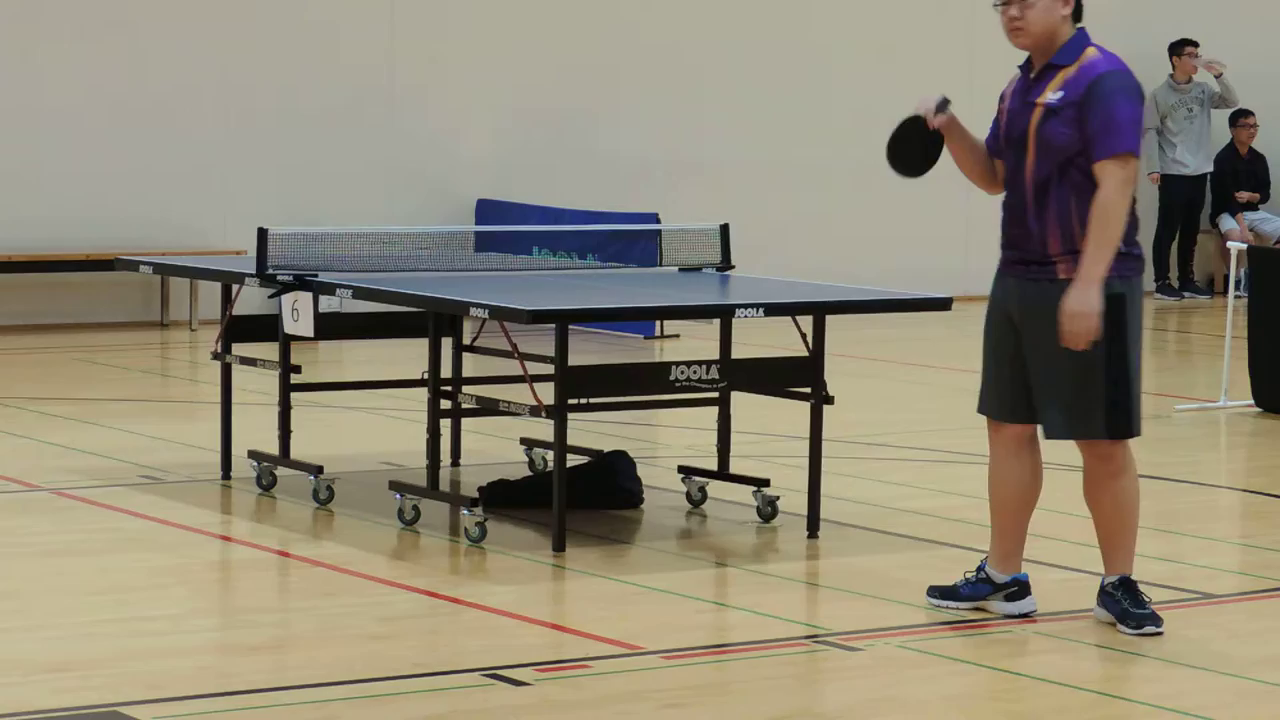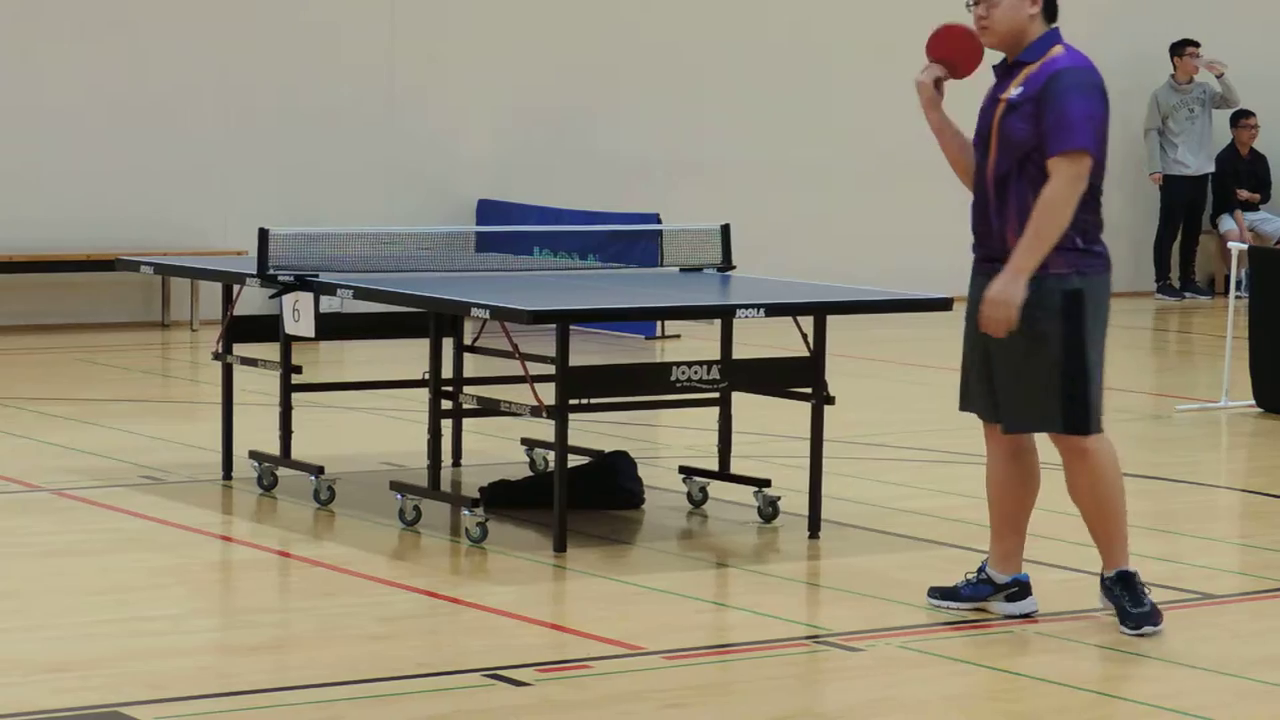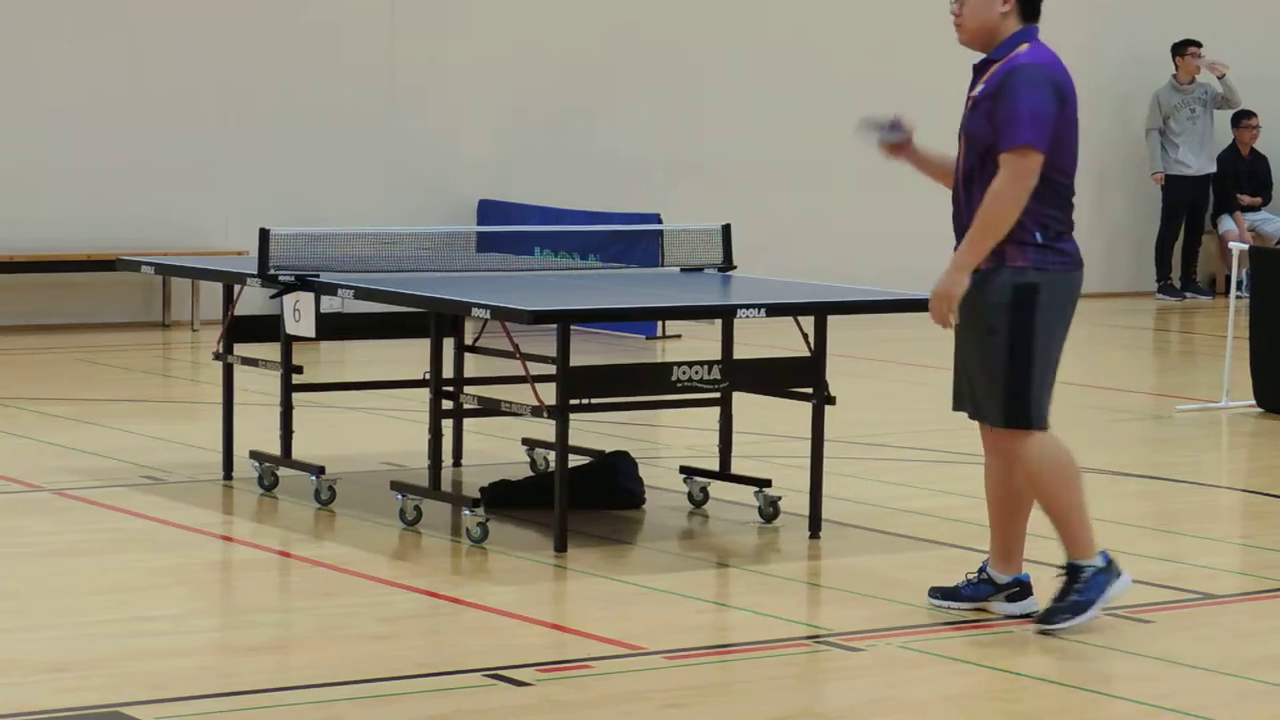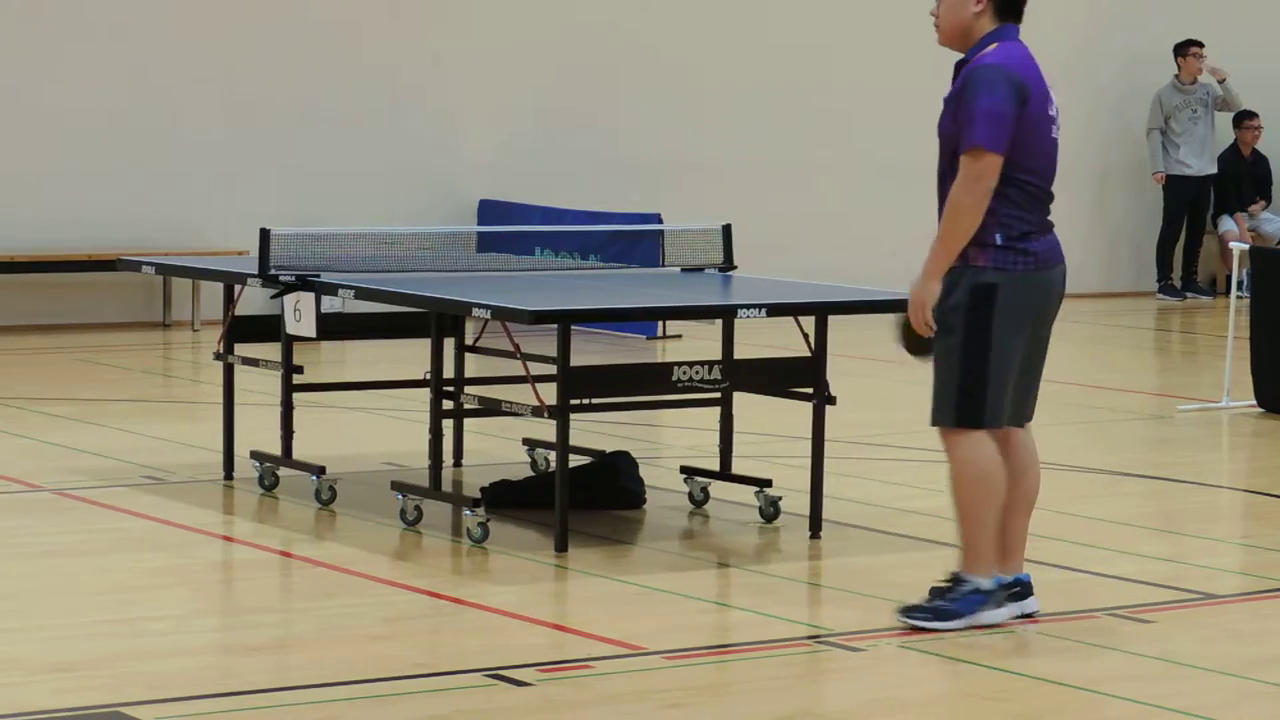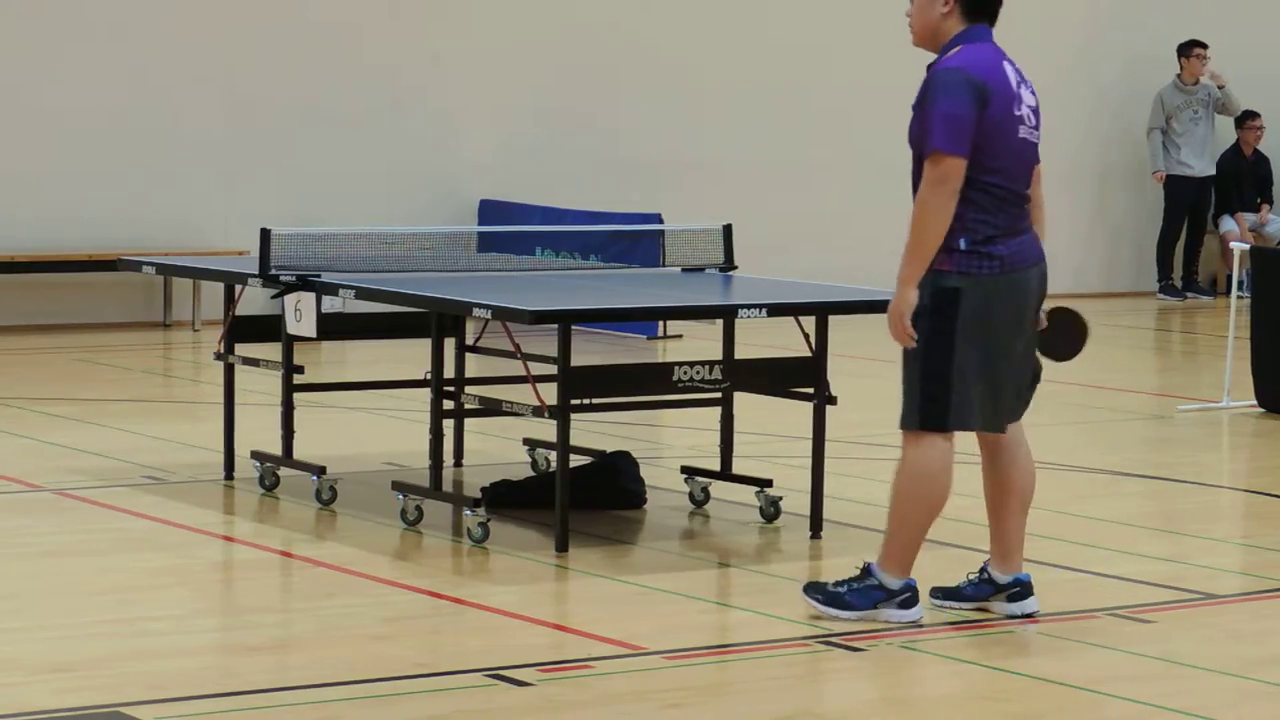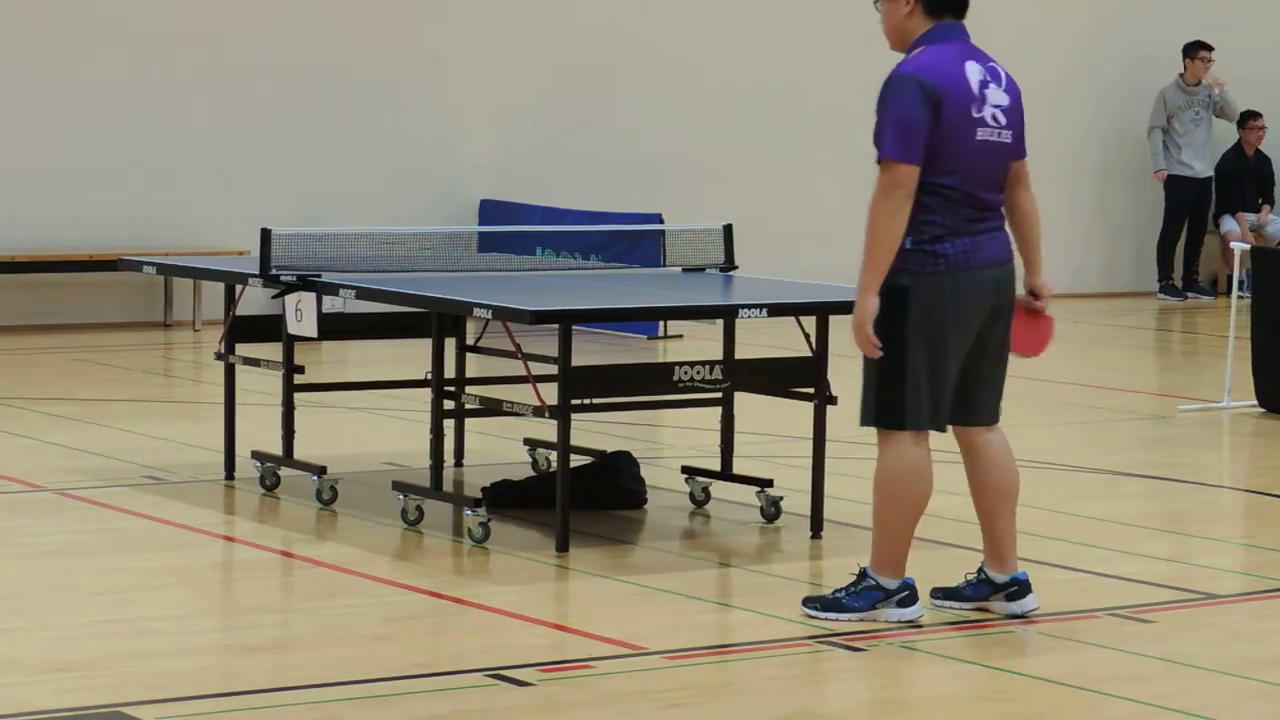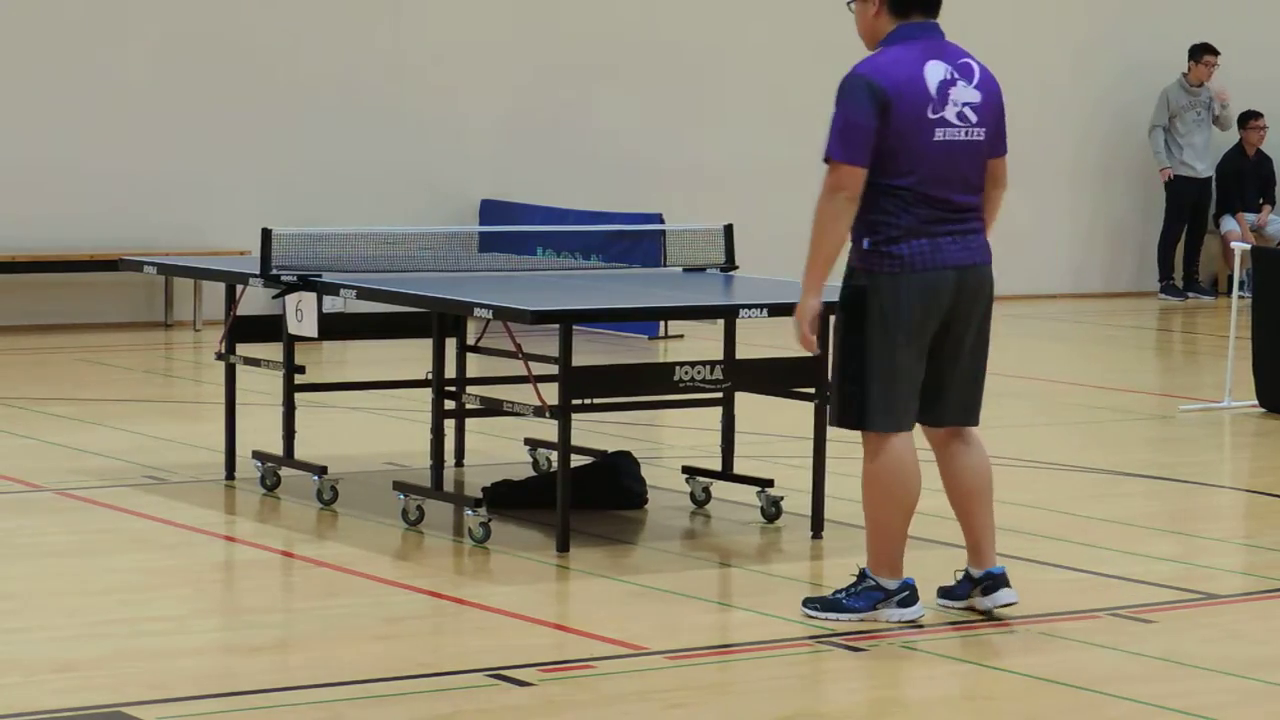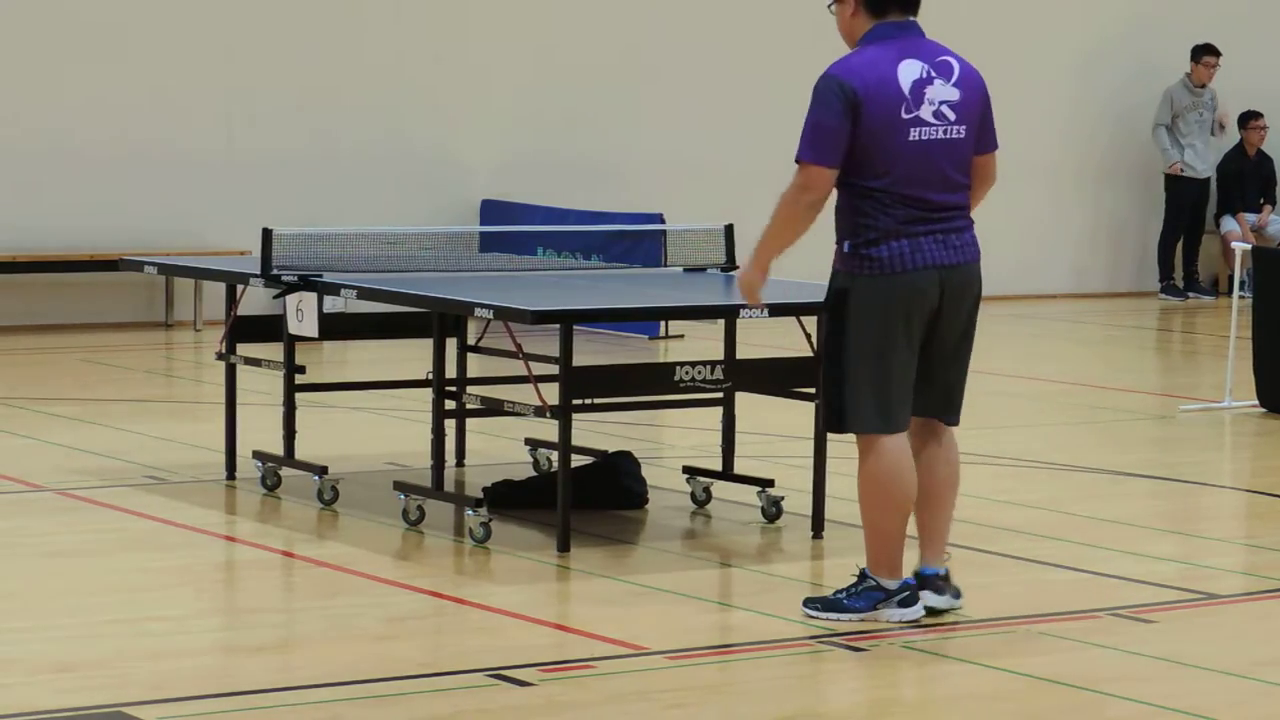
dt=0.2s
person 1, frame 1
left shoulder: (1105, 79)
right shoulder: (1020, 86)
left elbow: (1114, 186)
right elbow: (995, 177)
left wrist: (1087, 284)
right wrist: (952, 136)
left hip: (1091, 289)
right hip: (1019, 281)
left knee: (1103, 441)
right knee: (1009, 428)
left ankle: (1119, 583)
right ankle: (1003, 576)
person 1, frame 2
left shoulder: (1068, 75)
right shoulder: (1008, 81)
left elbow: (1066, 183)
right elbow: (982, 177)
left wrist: (1015, 275)
right wrist: (934, 112)
left hip: (1059, 282)
right hip: (1006, 279)
left knee: (1075, 432)
right knee: (1003, 428)
left ankle: (1120, 575)
right ankle: (1004, 576)
person 1, frame 3
left shoulder: (1029, 71)
right shoulder: (1000, 74)
left elbow: (1018, 181)
left wrist: (958, 268)
right wrist: (915, 156)
left hip: (1025, 273)
right hip: (1007, 274)
left knee: (1018, 427)
right knee: (1001, 426)
left ankle: (1091, 563)
right ankle: (1005, 575)
person 1, frame 4
left shoulder: (990, 71)
right shoulder: (1008, 68)
left elbow: (977, 183)
left wrist: (931, 276)
right wrist: (946, 268)
left hip: (995, 272)
right hip: (1027, 269)
left knee: (967, 425)
right knee: (1004, 425)
left ankle: (982, 581)
right ankle: (1005, 571)
person 1, frame 5
left shoulder: (955, 75)
right shoulder: (1010, 74)
left elbow: (942, 186)
left wrist: (908, 284)
right wrist: (1038, 279)
left hip: (967, 276)
right hip: (1017, 268)
left knee: (929, 430)
right knee: (999, 426)
left ankle: (890, 583)
right ankle: (1007, 577)
person 1, frame 6
left shoulder: (914, 76)
right shoulder: (999, 78)
left elbow: (896, 191)
right elbow: (1019, 186)
left wrist: (868, 290)
right wrist: (1034, 269)
left hip: (929, 274)
right hip: (991, 269)
left knee: (905, 430)
right knee: (979, 425)
left ankle: (888, 584)
right ankle: (1006, 576)
person 1, frame 7
left shoulder: (872, 78)
right shoulder: (978, 76)
left elbow: (843, 190)
right elbow: (995, 181)
left wrist: (811, 289)
left hip: (895, 272)
right hip: (969, 268)
left knee: (887, 430)
right knee: (954, 426)
left ankle: (886, 585)
right ankle: (986, 573)
person 1, frame 8
left shoulder: (847, 78)
right shoulder: (964, 74)
left elbow: (811, 189)
right elbow: (984, 175)
left wrist: (760, 261)
left hip: (879, 273)
right hip: (957, 266)
left knee: (883, 430)
right knee: (931, 424)
left ankle: (887, 585)
right ankle: (933, 571)
person 2, frame 1
left shoulder: (1203, 91)
right shoulder: (1160, 94)
left elbow: (1232, 102)
right elbow: (1150, 132)
left wrist: (1219, 76)
right wrist: (1153, 167)
left hip: (1199, 171)
right hip: (1172, 172)
left knee: (1191, 229)
right knee: (1168, 228)
left ankle: (1186, 280)
right ankle: (1162, 283)
person 2, frame 2
left shoulder: (1204, 91)
right shoulder: (1161, 94)
left elbow: (1233, 102)
right elbow: (1151, 133)
left wrist: (1220, 76)
right wrist: (1155, 168)
left hip: (1201, 172)
right hip: (1174, 173)
left knee: (1193, 230)
right knee: (1169, 229)
left ankle: (1188, 281)
right ankle: (1163, 283)
person 2, frame 3
left shoulder: (1206, 91)
right shoulder: (1162, 95)
left elbow: (1235, 103)
right elbow: (1153, 133)
left wrist: (1222, 76)
right wrist: (1156, 168)
left hip: (1203, 172)
right hip: (1175, 173)
left knee: (1195, 230)
right knee: (1171, 229)
left ankle: (1189, 281)
right ankle: (1164, 283)
person 2, frame 4
left shoulder: (1208, 91)
right shoulder: (1164, 95)
left elbow: (1236, 106)
right elbow: (1154, 132)
left wrist: (1222, 80)
right wrist: (1157, 167)
left hip: (1204, 172)
right hip: (1176, 173)
left knee: (1197, 230)
right knee: (1172, 229)
left ankle: (1190, 281)
right ankle: (1164, 283)
person 2, frame 5
left shoulder: (1209, 92)
right shoulder: (1166, 94)
left elbow: (1234, 111)
right elbow: (1154, 131)
left wrist: (1222, 86)
right wrist: (1158, 165)
left hip: (1205, 173)
right hip: (1177, 173)
left knee: (1198, 230)
right knee: (1172, 229)
left ankle: (1190, 281)
right ankle: (1165, 283)
person 2, frame 6
left shoulder: (1210, 92)
right shoulder: (1167, 93)
left elbow: (1232, 117)
right elbow: (1155, 130)
left wrist: (1223, 93)
right wrist: (1159, 164)
left hip: (1204, 173)
right hip: (1178, 173)
left knee: (1198, 230)
right knee: (1173, 229)
left ankle: (1191, 281)
right ankle: (1165, 283)
person 2, frame 7
left shoulder: (1210, 94)
right shoulder: (1170, 93)
left elbow: (1224, 126)
right elbow: (1156, 129)
left wrist: (1223, 108)
right wrist: (1163, 162)
left hip: (1204, 173)
right hip: (1179, 173)
left knee: (1198, 230)
right knee: (1173, 228)
left ankle: (1191, 281)
right ankle: (1166, 282)
person 2, frame 8
left shoulder: (1211, 95)
right shoulder: (1173, 92)
left elbow: (1210, 130)
right elbow: (1159, 128)
left wrist: (1220, 125)
right wrist: (1171, 158)
left hip: (1204, 172)
right hip: (1179, 173)
left knee: (1196, 230)
right knee: (1174, 229)
left ankle: (1191, 281)
right ankle: (1166, 283)
person 3, frame 1
left shoulder: (1259, 159)
right shoulder: (1223, 159)
left elbow: (1265, 194)
right elbow: (1228, 198)
left wrist: (1249, 196)
right wrist: (1244, 230)
left hip: (1253, 212)
right hip: (1227, 213)
right knee: (1234, 236)
right ankle: (1233, 279)
person 3, frame 2
left shoulder: (1260, 159)
right shoulder: (1224, 159)
right elbow: (1228, 198)
left wrist: (1249, 196)
right wrist: (1243, 229)
left hip: (1254, 212)
right hip: (1228, 212)
right knee: (1232, 236)
person 3, frame 3
left shoulder: (1261, 160)
right shoulder: (1225, 159)
right elbow: (1228, 199)
left wrist: (1252, 200)
right wrist: (1243, 230)
left hip: (1255, 212)
right hip: (1228, 213)
right knee: (1230, 237)
right ankle: (1234, 280)
person 3, frame 4
left shoulder: (1262, 160)
right shoulder: (1226, 160)
right elbow: (1228, 199)
left wrist: (1260, 206)
right wrist: (1243, 230)
left hip: (1255, 213)
right hip: (1229, 213)
right knee: (1229, 237)
right ankle: (1234, 280)
person 3, frame 5
left shoulder: (1263, 160)
right shoulder: (1227, 160)
right elbow: (1229, 199)
left wrist: (1264, 211)
right wrist: (1244, 230)
left hip: (1256, 213)
right hip: (1230, 214)
right knee: (1231, 237)
right ankle: (1234, 280)
person 3, frame 6
left shoulder: (1265, 161)
right shoulder: (1229, 160)
left elbow: (1269, 195)
right elbow: (1230, 199)
left wrist: (1264, 213)
right wrist: (1245, 230)
left hip: (1257, 213)
right hip: (1231, 213)
right knee: (1232, 237)
right ankle: (1235, 280)
person 3, frame 7
right shoulder: (1229, 160)
right elbow: (1231, 199)
left wrist: (1265, 213)
right wrist: (1246, 230)
left hip: (1258, 213)
right hip: (1231, 213)
right knee: (1232, 237)
right ankle: (1235, 280)
person 3, frame 8
right shoulder: (1230, 160)
right elbow: (1232, 200)
right wrist: (1246, 231)
left hip: (1259, 213)
right hip: (1232, 214)
right knee: (1232, 237)
right ankle: (1236, 279)
